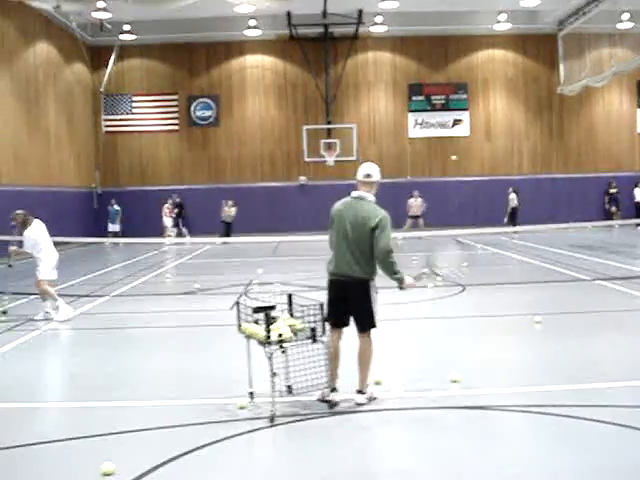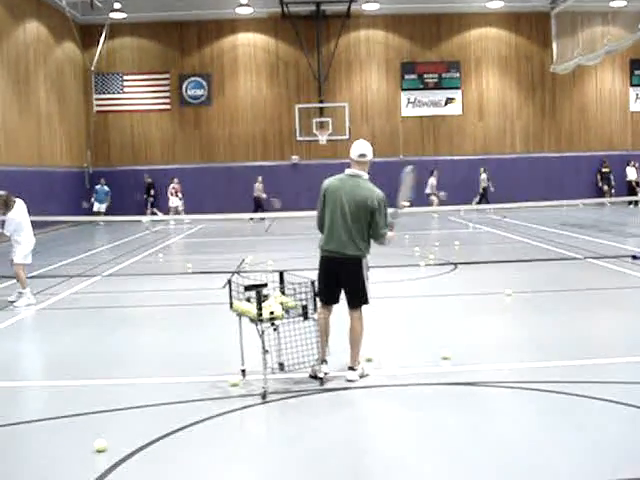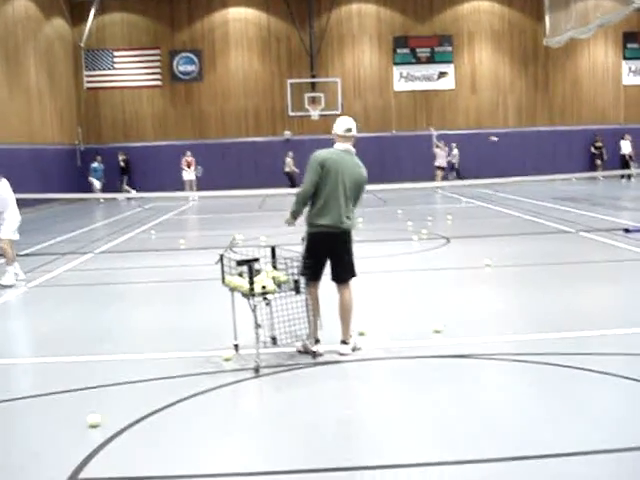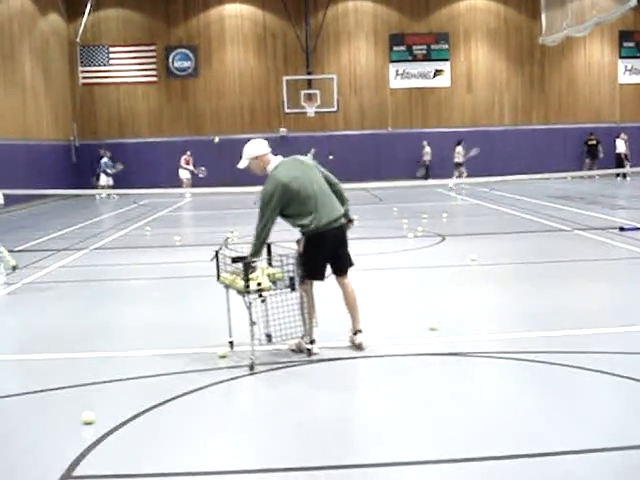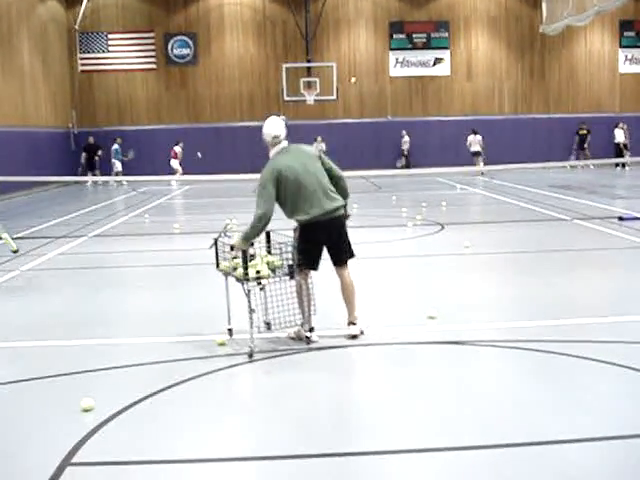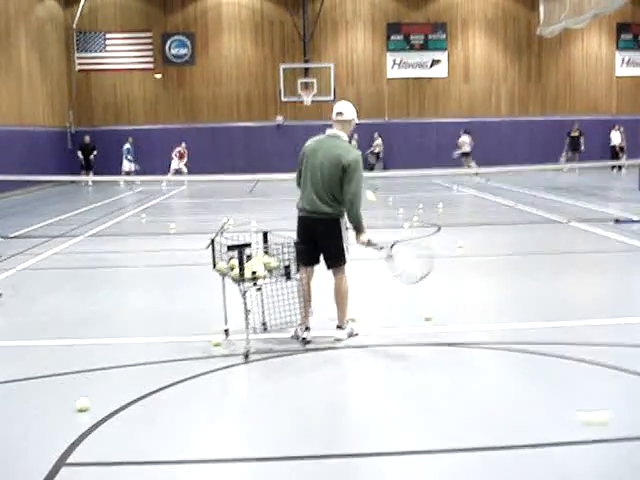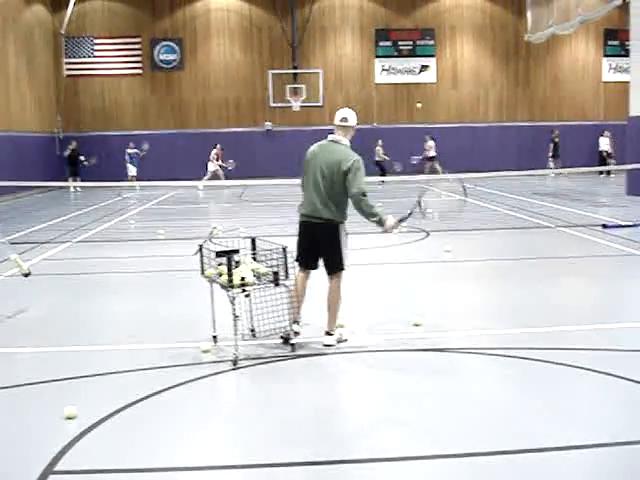
dt=0.7s
person 1, frame 1
left shoulder: (337, 207)
right shoulder: (379, 215)
right elbow: (384, 255)
right wrist: (400, 279)
left hip: (336, 278)
right hip: (361, 281)
left knee: (335, 333)
right knee: (364, 335)
left ankle: (331, 388)
right ankle: (362, 390)
person 1, frame 2
left shoulder: (329, 184)
right shoulder: (375, 195)
left elbow: (320, 222)
right elbow: (378, 234)
right wrist: (387, 237)
left hip: (328, 255)
right hip: (354, 258)
left knee: (324, 308)
right knee: (355, 312)
left ankle: (322, 362)
right ankle: (354, 367)
person 1, frame 3
left shoulder: (321, 157)
right shoulder: (361, 168)
left elbow: (305, 192)
left wrist: (293, 215)
left hip: (319, 231)
right hip: (343, 231)
left knee: (312, 285)
right knee: (344, 286)
left ankle: (313, 340)
right ankle: (346, 341)
person 1, frame 4
left shoulder: (273, 185)
right shoulder: (303, 160)
left elbow: (264, 226)
right elbow: (335, 185)
left wrist: (252, 258)
right wrist: (345, 213)
left hip: (316, 234)
right hip: (338, 225)
left knee: (306, 285)
right knee: (343, 279)
left ankle: (308, 340)
right ankle: (357, 331)
person 1, frame 5
left shoulder: (271, 170)
right shoulder: (310, 151)
left elbow: (264, 213)
right elbow: (339, 178)
left wrist: (245, 239)
right wrist: (343, 206)
left hip: (309, 223)
right hip: (334, 217)
left knee: (303, 274)
right knee: (342, 269)
left ankle: (307, 328)
right ankle: (352, 323)
person 1, frame 6
left shoulder: (310, 145)
right shoulder: (351, 155)
left elbow: (299, 181)
right elbow: (351, 198)
right wrist: (359, 229)
left hip: (306, 217)
right hip: (331, 219)
left knee: (305, 272)
right knee: (339, 272)
left ankle: (304, 327)
right ankle: (342, 326)
person 1, frame 7
left shoulder: (313, 149)
right shoulder: (352, 160)
right elbow: (358, 198)
right wrist: (381, 220)
left hip: (306, 220)
right hip: (331, 224)
left knee: (303, 270)
right knee: (335, 277)
left ankle: (295, 321)
right ankle: (331, 332)
